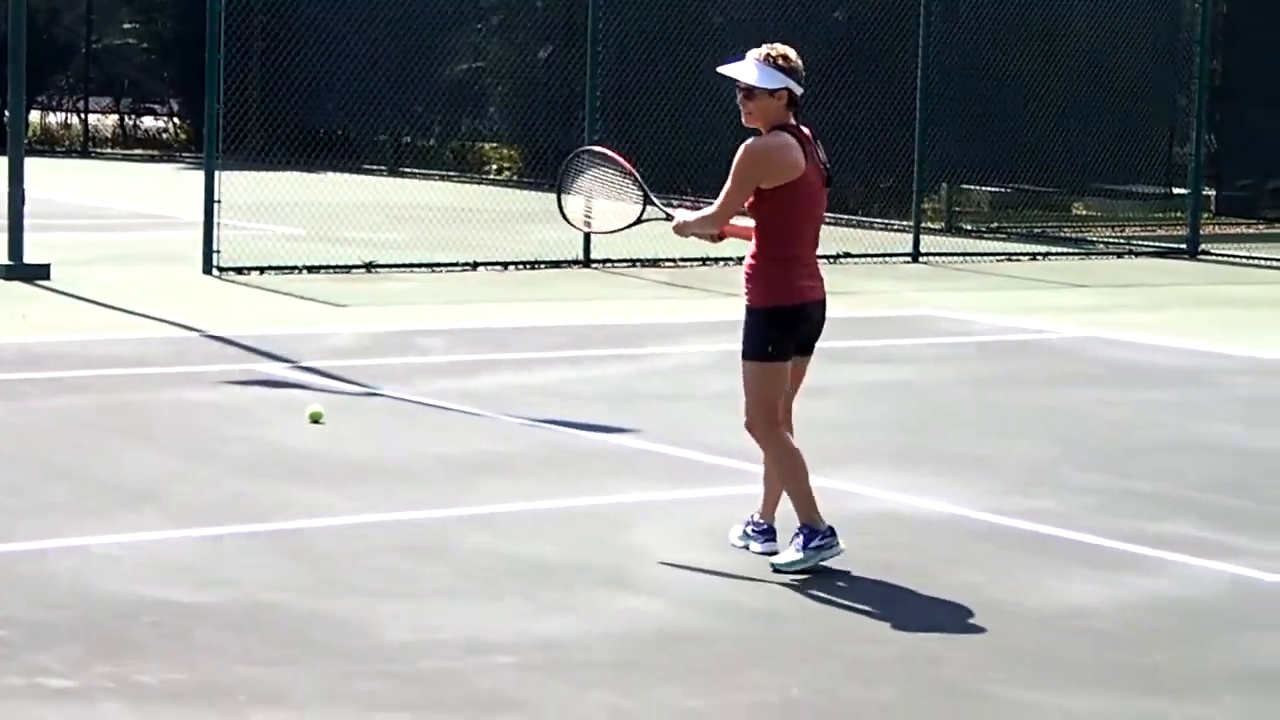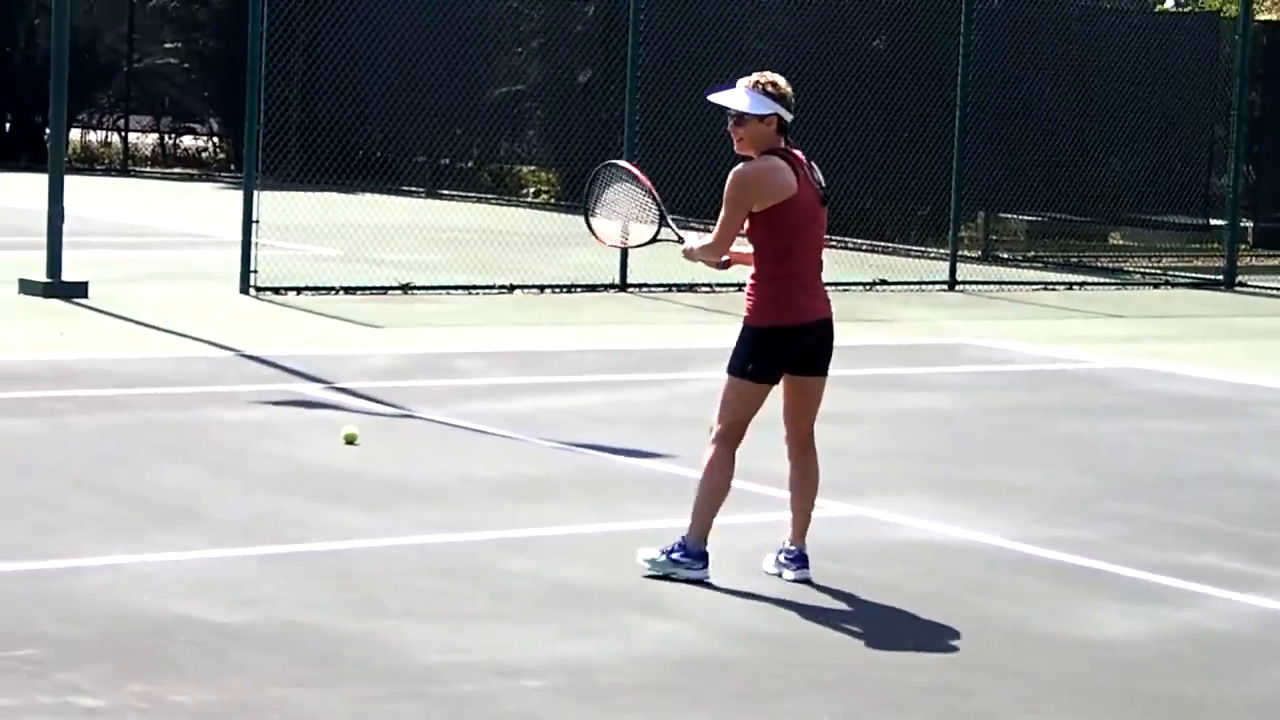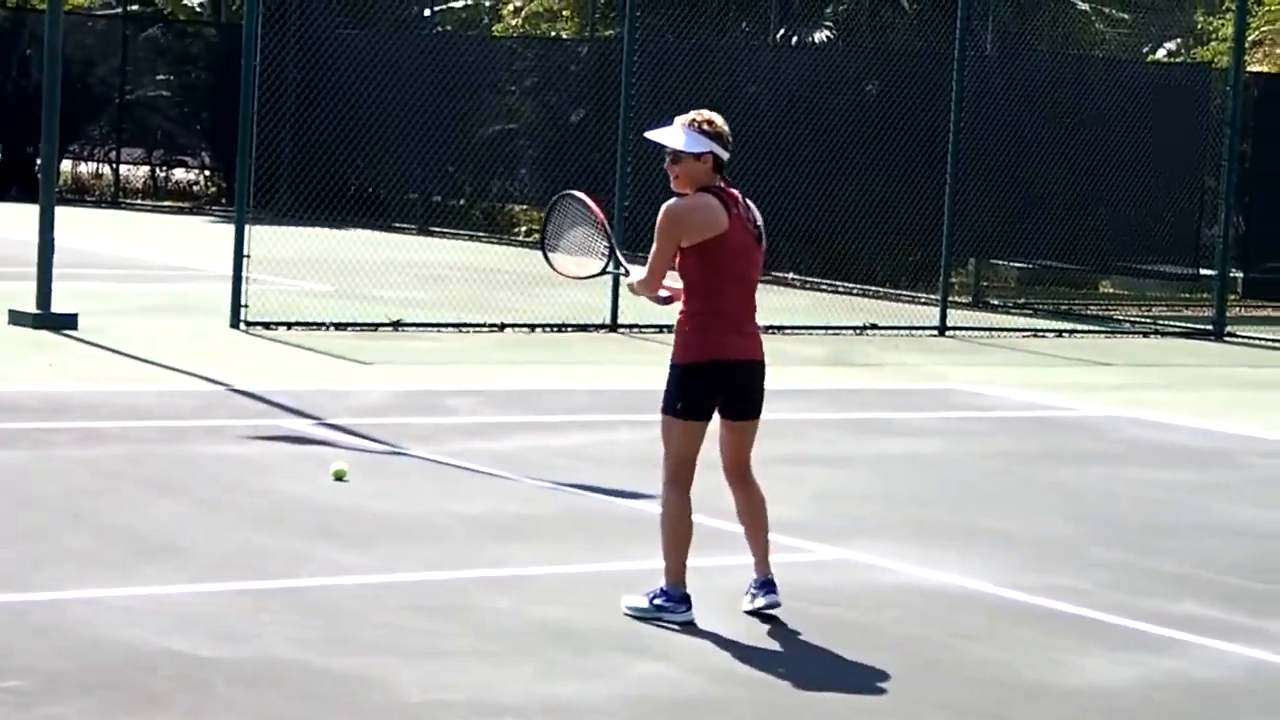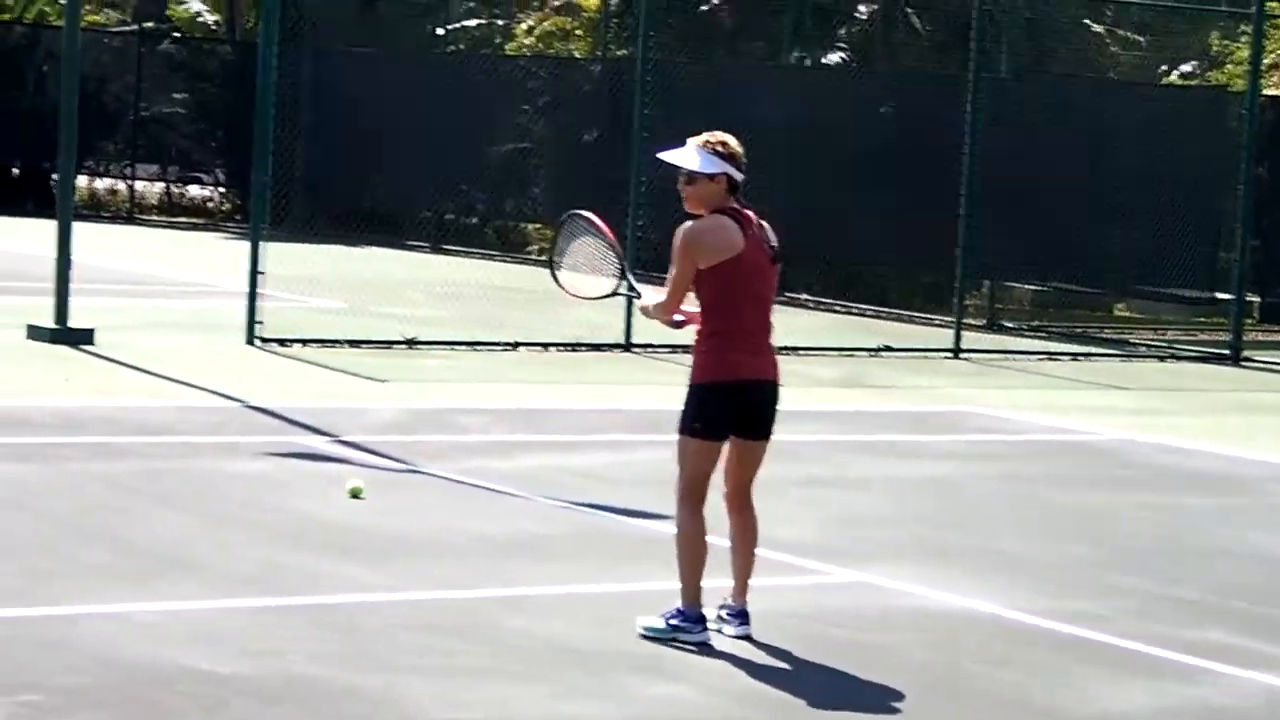
dt=0.4s
person 1, frame 1
left shoulder: (761, 149)
right shoulder: (805, 144)
left elbow: (716, 217)
left wrist: (687, 224)
right wrist: (730, 228)
left hip: (775, 302)
right hip: (807, 299)
left knee: (762, 422)
right knee: (774, 417)
left ankle: (816, 531)
right ankle: (763, 524)
person 1, frame 2
left shoulder: (750, 174)
right shoulder: (807, 169)
left elbow: (716, 247)
left wrist: (695, 249)
right wrist: (735, 255)
left hip: (773, 323)
right hip: (816, 321)
left knee: (725, 437)
right knee: (800, 439)
left ankle: (692, 551)
right ankle: (795, 552)
person 1, frame 3
left shoulder: (680, 211)
right shoulder: (747, 211)
left elbow: (649, 282)
left wrist: (637, 282)
left hip: (699, 359)
right hip: (747, 358)
left knee: (676, 480)
right knee: (739, 472)
left ankle: (673, 595)
right ankle: (763, 581)
person 1, frame 4
left shoulder: (697, 232)
right shoulder: (761, 232)
left elbow: (667, 306)
left wrist: (651, 308)
right wrist: (691, 314)
left hip: (718, 379)
right hip: (762, 379)
left knee: (690, 497)
right knee: (739, 496)
left ankle: (690, 615)
right ankle: (736, 608)
